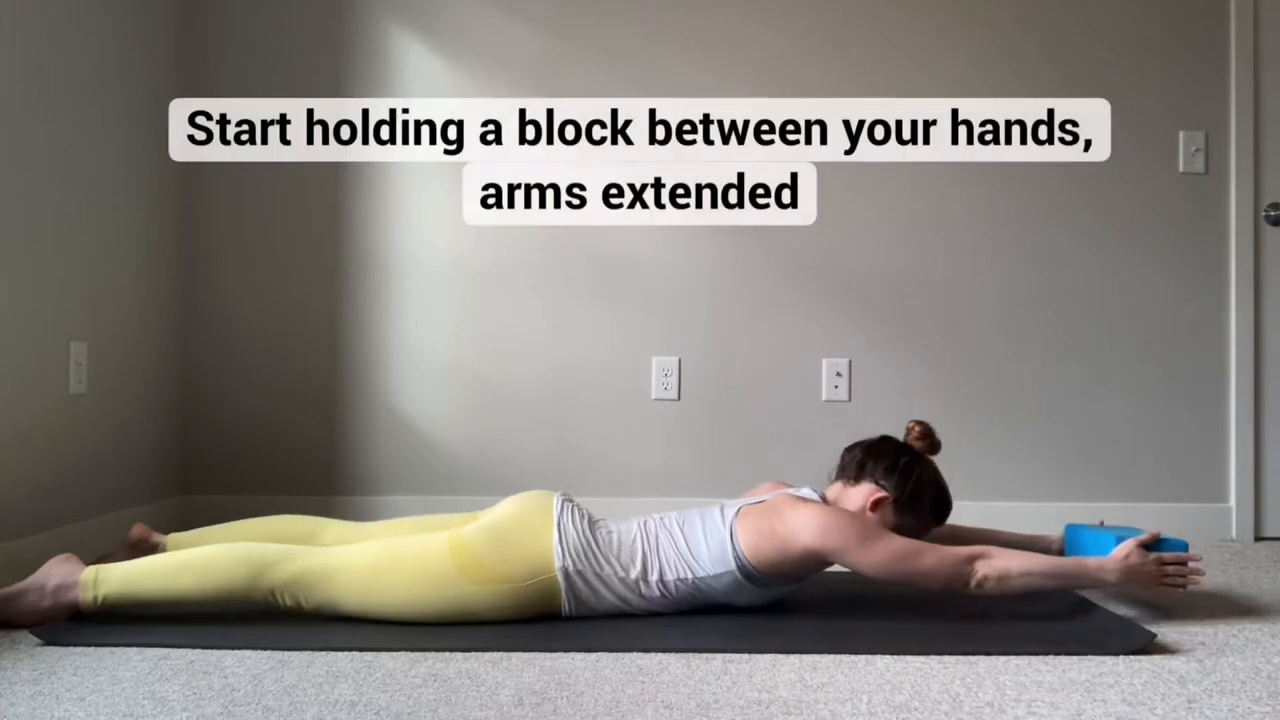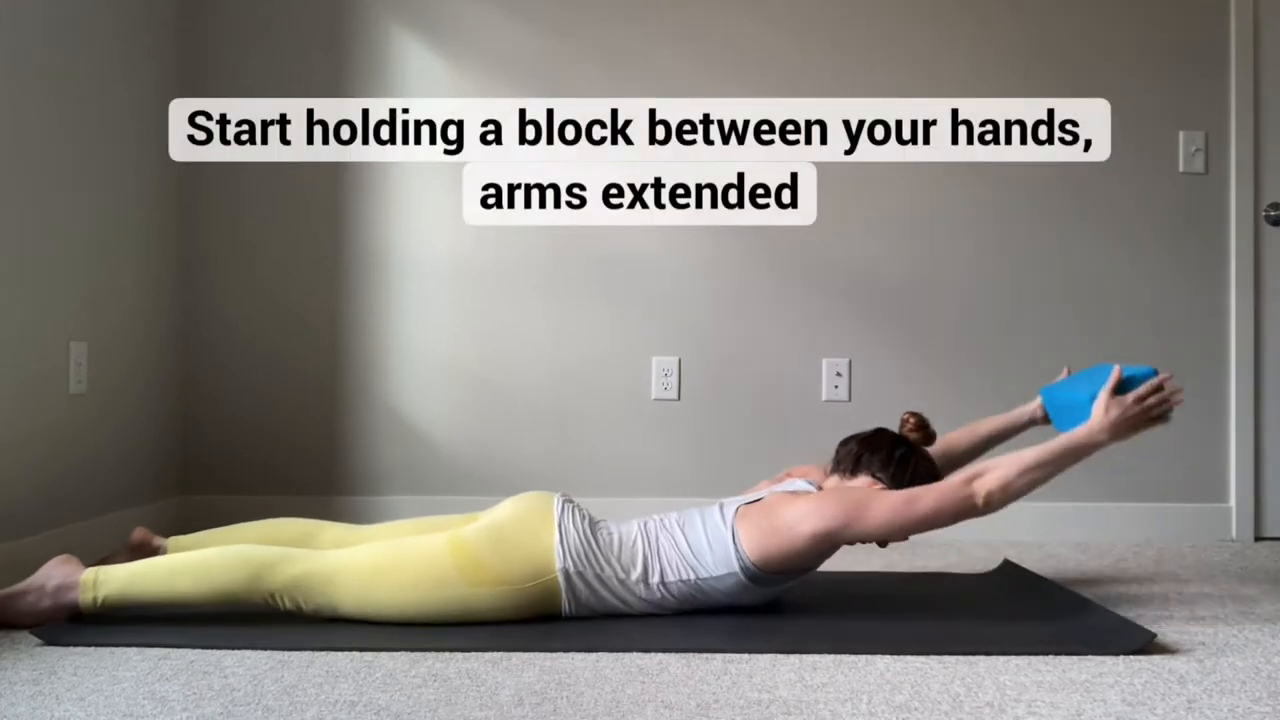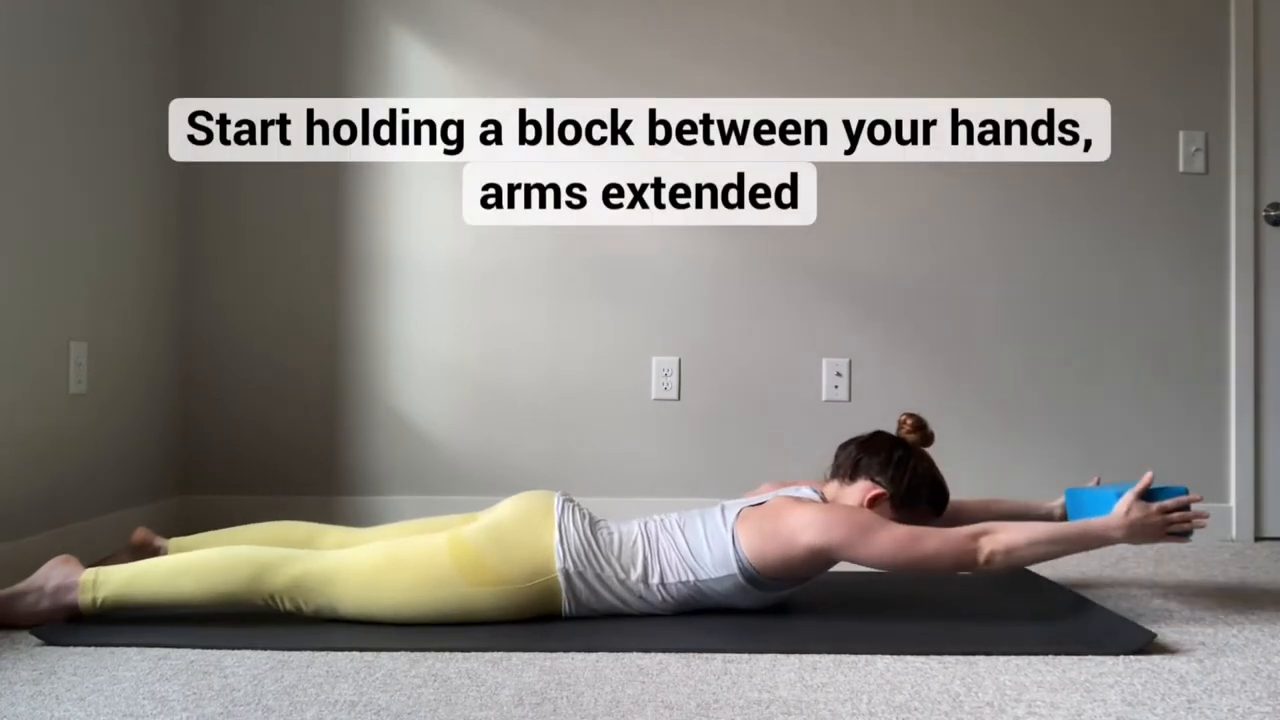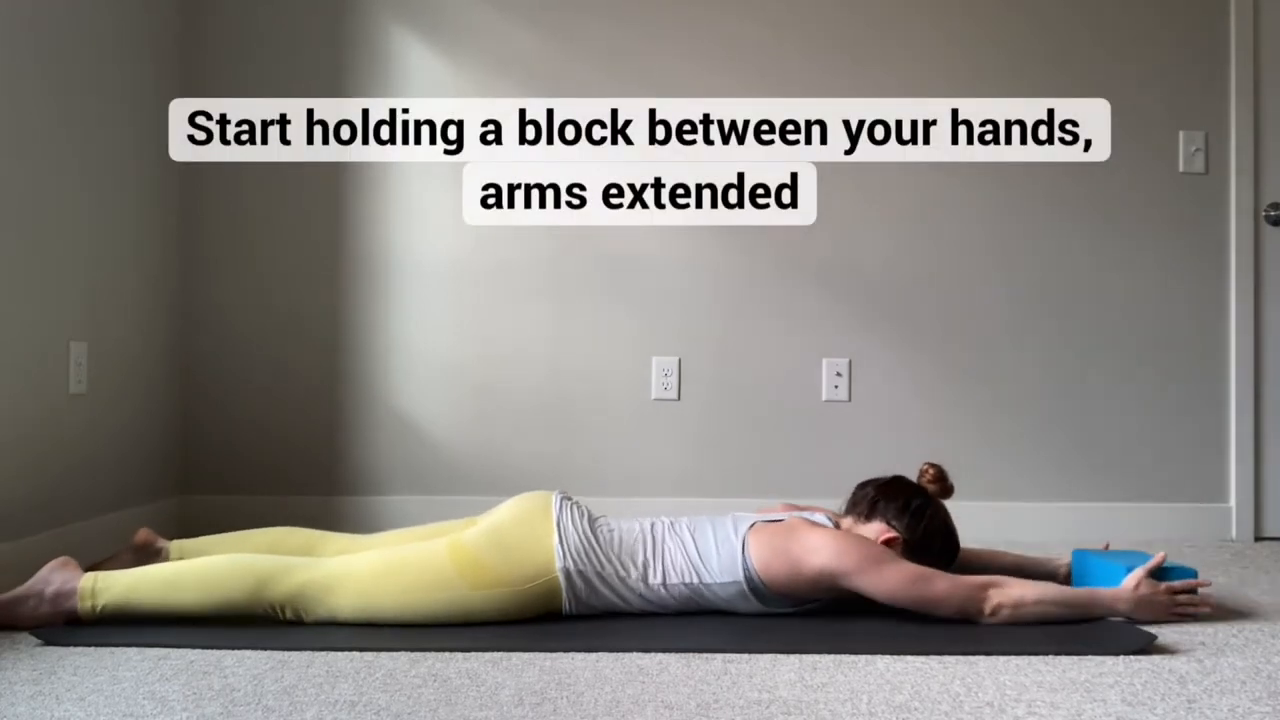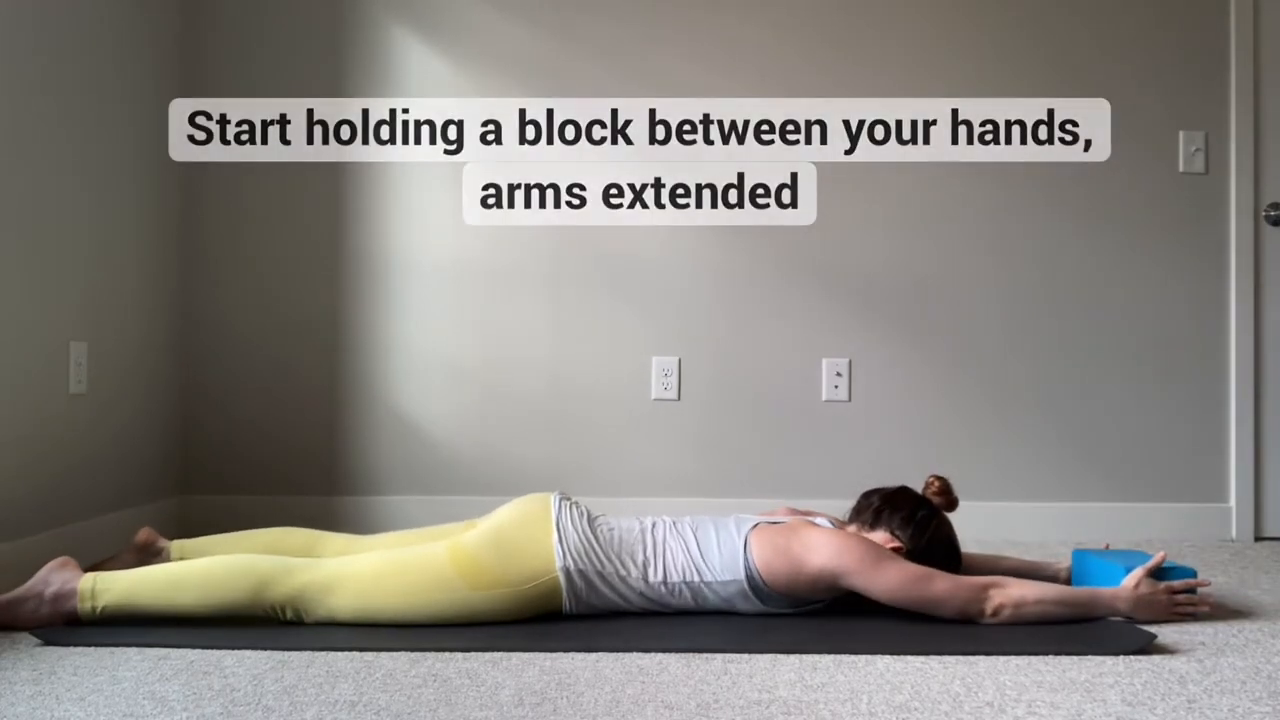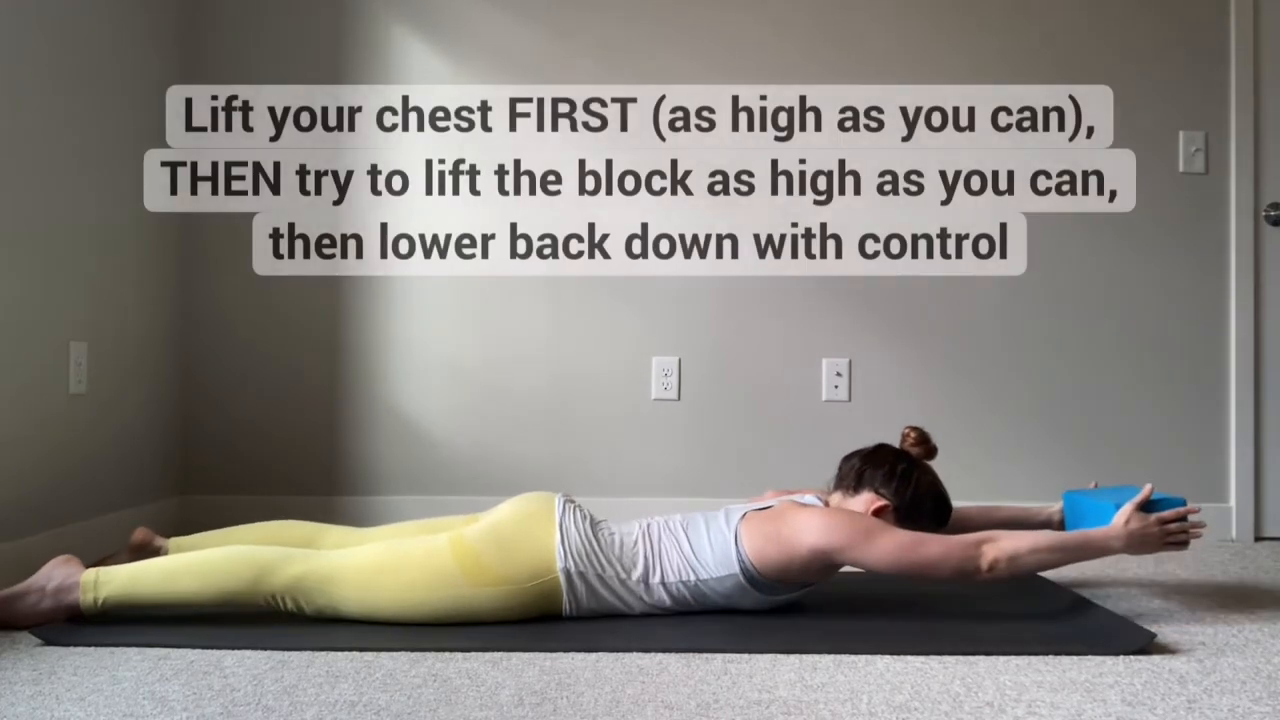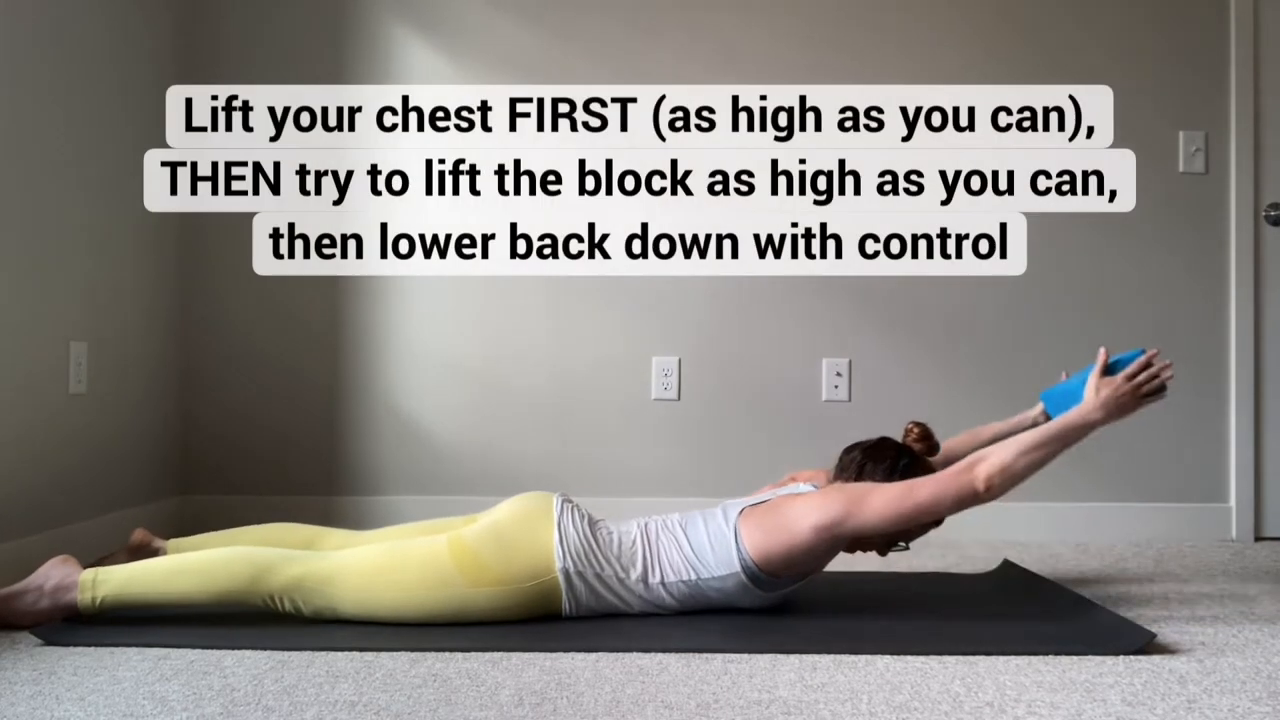
dt=0.7s
person 1, frame 1
left shoulder: (805, 497)
right shoulder: (820, 531)
left elbow: (939, 534)
right elbow: (965, 575)
left wrist: (1064, 537)
right wrist: (1105, 576)
left hip: (542, 528)
right hip: (537, 564)
left knee: (339, 540)
right knee: (309, 579)
left ankle: (160, 546)
person 1, frame 2
left shoulder: (810, 481)
right shoulder: (821, 517)
left elbow: (929, 462)
right elbow: (967, 498)
left wrist: (1039, 410)
right wrist: (1095, 436)
left hip: (540, 530)
right hip: (536, 570)
left knee: (333, 545)
right knee: (308, 584)
left ankle: (157, 549)
person 1, frame 3
left shoulder: (811, 493)
right shoulder: (824, 529)
left elbow: (948, 510)
right elbow: (972, 551)
left wrist: (1061, 503)
right wrist: (1109, 531)
left hip: (542, 528)
right hip: (539, 566)
left knee: (338, 546)
right knee: (307, 587)
left ankle: (159, 552)
person 1, frame 4
left shoulder: (815, 519)
right shoulder: (833, 555)
left elbow: (949, 552)
right elbow: (975, 601)
left wrist: (1075, 561)
right wrist: (1116, 603)
left hip: (545, 531)
right hip: (542, 567)
left knee: (340, 551)
right knee: (311, 591)
left ankle: (164, 553)
person 1, frame 5
left shoulder: (817, 525)
right shoulder: (833, 556)
left elbow: (954, 555)
right elbow: (974, 600)
left wrist: (1077, 561)
right wrist: (1115, 602)
left hip: (549, 529)
right hip: (543, 562)
left knee: (344, 553)
right knee: (313, 592)
left ankle: (164, 554)
person 1, frame 6
left shoulder: (813, 502)
right shoulder: (825, 536)
left elbow: (947, 517)
right elbow: (975, 558)
left wrist: (1066, 510)
right wrist: (1108, 542)
left hip: (543, 528)
right hip: (542, 569)
left knee: (336, 548)
right knee: (307, 586)
left ankle: (160, 552)
person 1, frame 7
left shoulder: (813, 484)
right shoulder: (824, 518)
left elbow: (934, 461)
right elbow: (969, 487)
left wrist: (1041, 411)
right wrist: (1089, 418)
left hip: (542, 530)
right hip: (537, 567)
left knee: (333, 550)
right knee: (306, 586)
left ankle: (160, 550)
